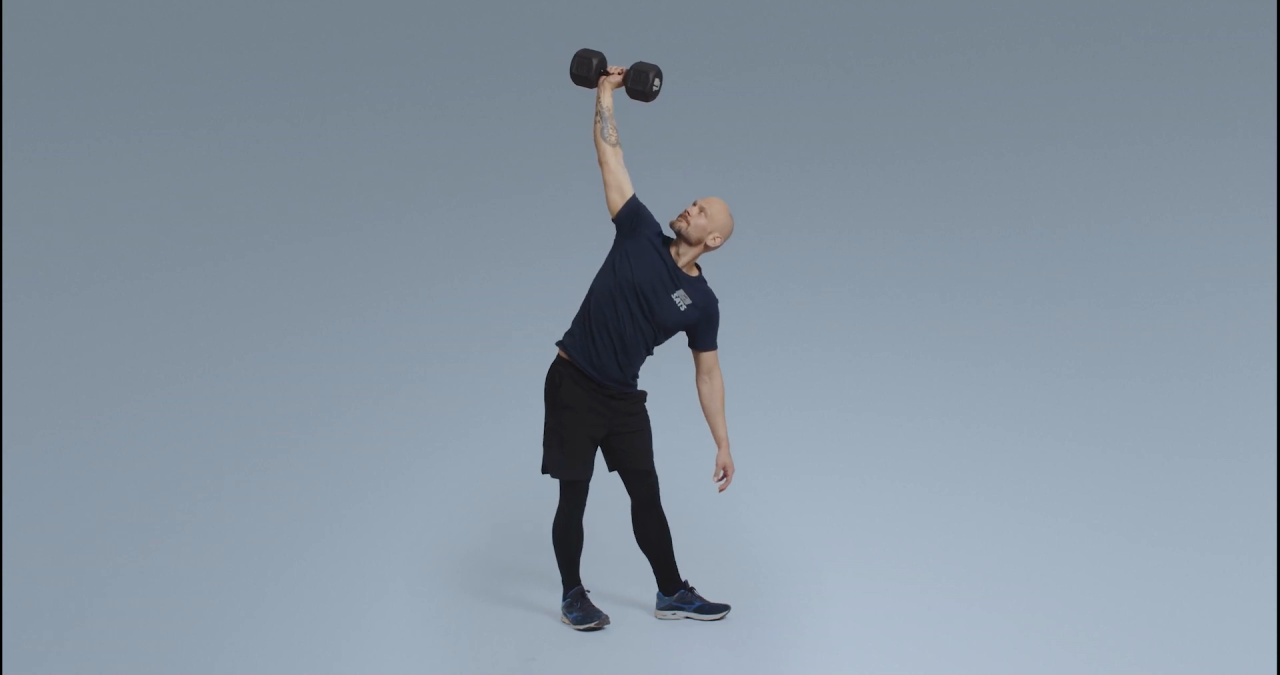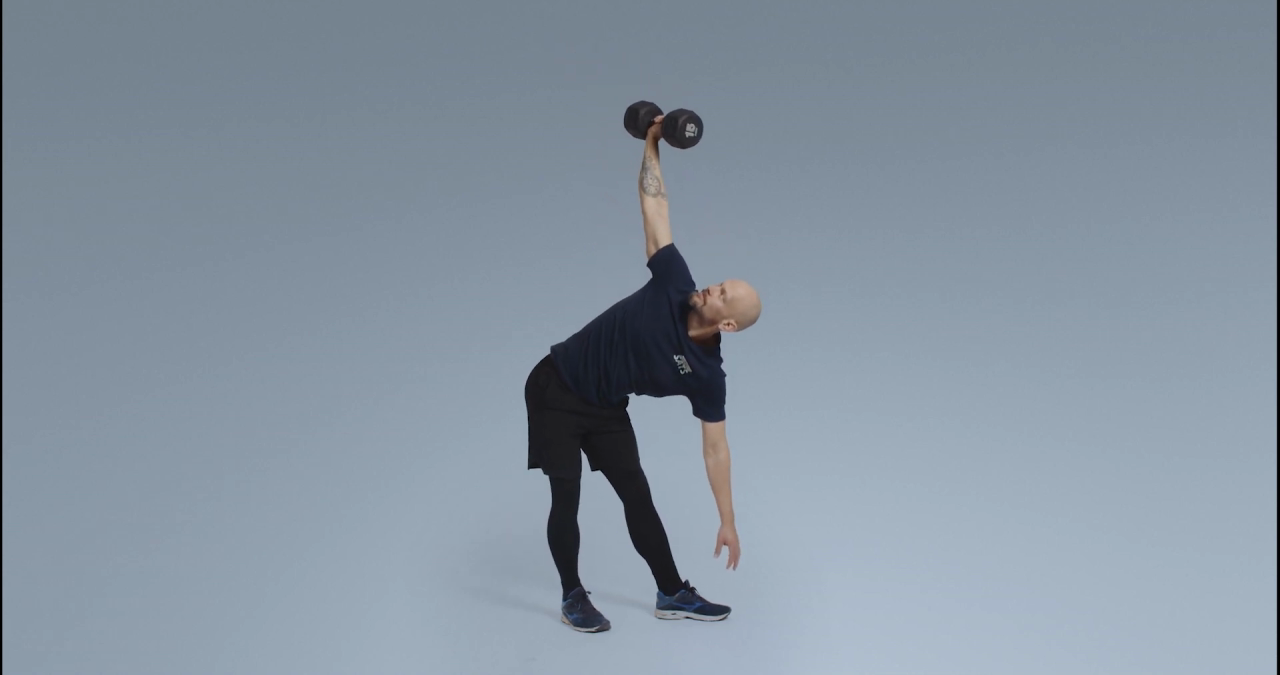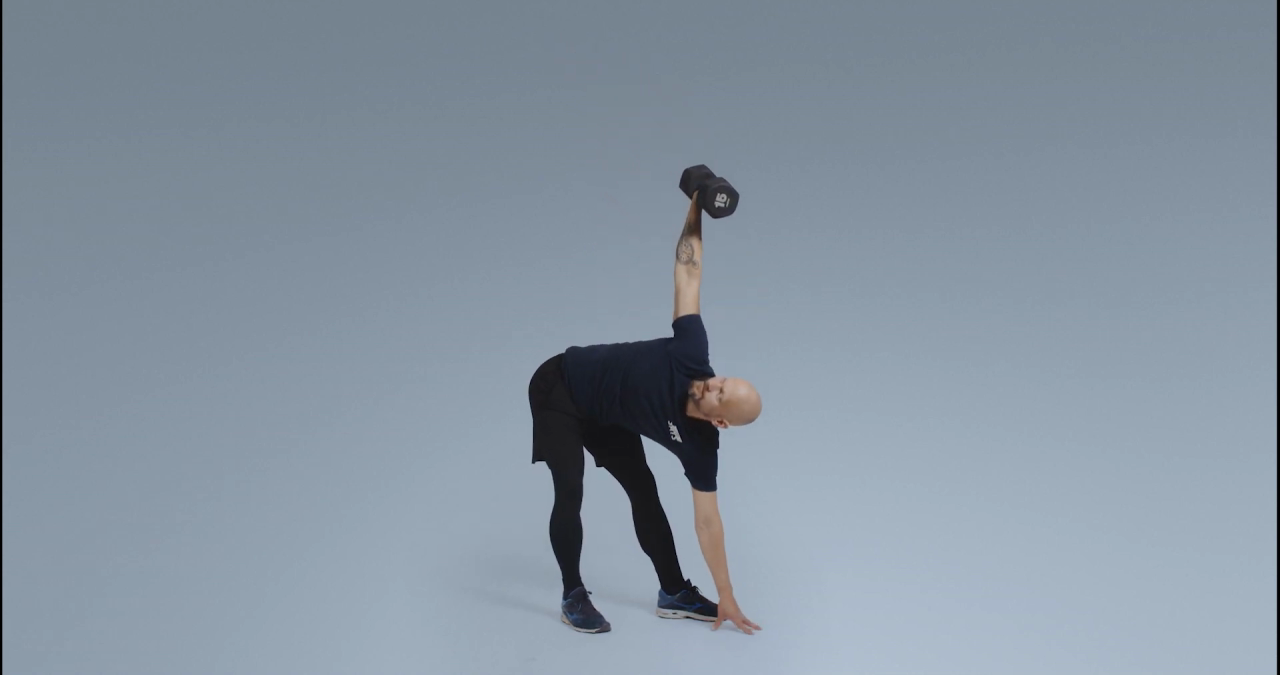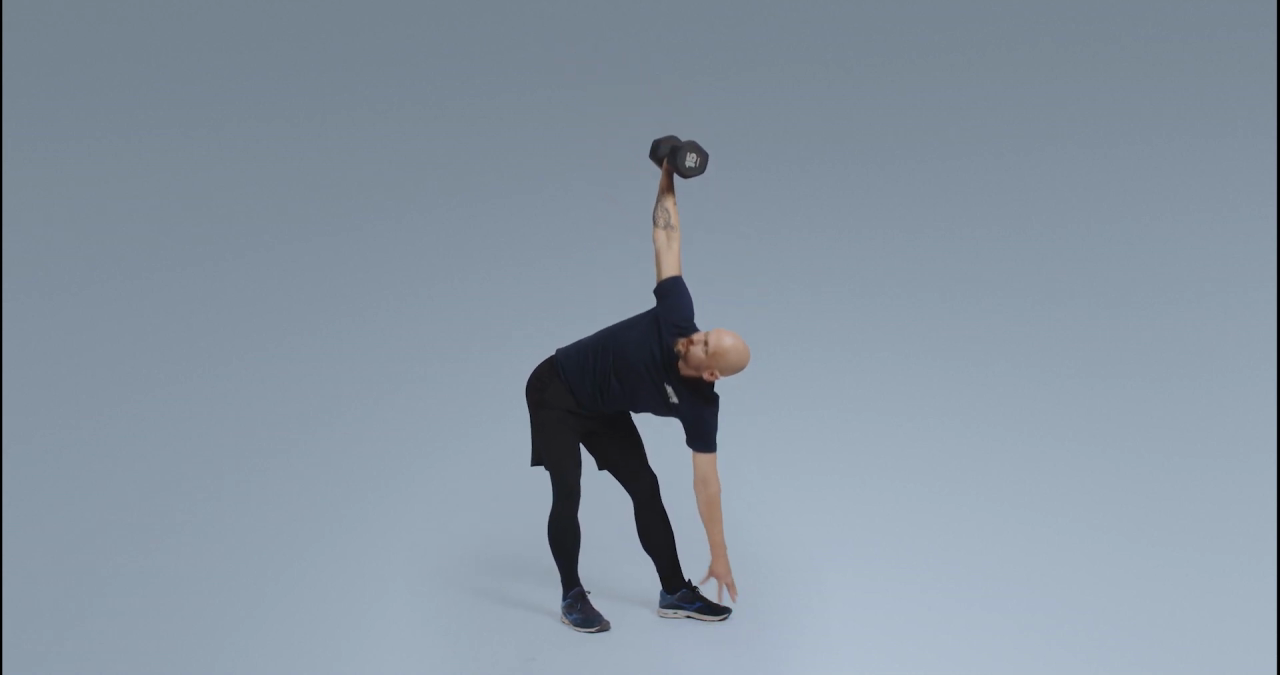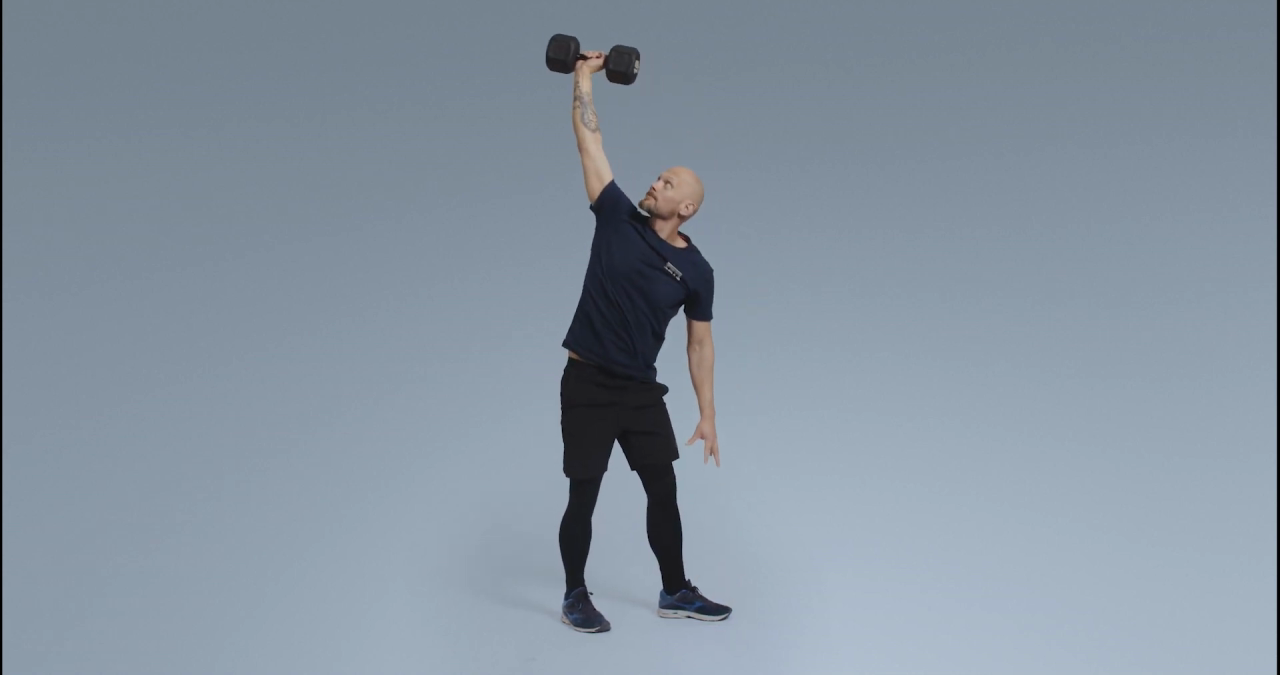
dt=1s
person 1, frame 1
left shoulder: (701, 303)
right shoulder: (641, 235)
left elbow: (707, 374)
right elbow: (610, 158)
left wrist: (723, 444)
right wrist: (605, 93)
left hip: (624, 397)
right hip: (573, 386)
left knee: (647, 494)
right knee: (575, 497)
left ankle: (672, 593)
right ankle: (573, 597)
person 1, frame 2
left shoulder: (706, 375)
right shoulder: (675, 285)
left elbow: (715, 448)
right elbow: (655, 206)
left wrist: (728, 521)
right wrist: (652, 144)
left hip: (604, 407)
right hip: (554, 389)
left knee: (637, 493)
right knee: (567, 496)
left ankle: (673, 594)
right ankle: (573, 598)
person 1, frame 3
left shoulder: (699, 445)
right shoulder: (692, 357)
left elbow: (707, 518)
right elbow: (688, 272)
left wrist: (726, 597)
right wrist: (695, 211)
left hip: (604, 414)
right hip: (558, 389)
left knee: (643, 489)
right knee: (570, 491)
left ankle: (674, 592)
right ankle: (574, 596)
person 1, frame 4
left shoulder: (699, 405)
right shoulder: (676, 318)
left elbow: (707, 480)
right elbow: (667, 239)
left wrist: (719, 553)
right wrist: (667, 179)
left hip: (604, 410)
right hip: (555, 388)
left knee: (646, 488)
right knee: (567, 492)
left ankle: (675, 592)
right ankle: (572, 596)
person 1, frame 5
left shoulder: (695, 270)
right shoulder: (618, 217)
left elbow: (700, 342)
right elbow: (589, 141)
left wrist: (707, 415)
right wrist: (583, 77)
left hip: (642, 390)
right hip: (588, 384)
left knee: (663, 490)
right knee: (583, 496)
left ankle: (675, 592)
right ankle: (575, 596)
